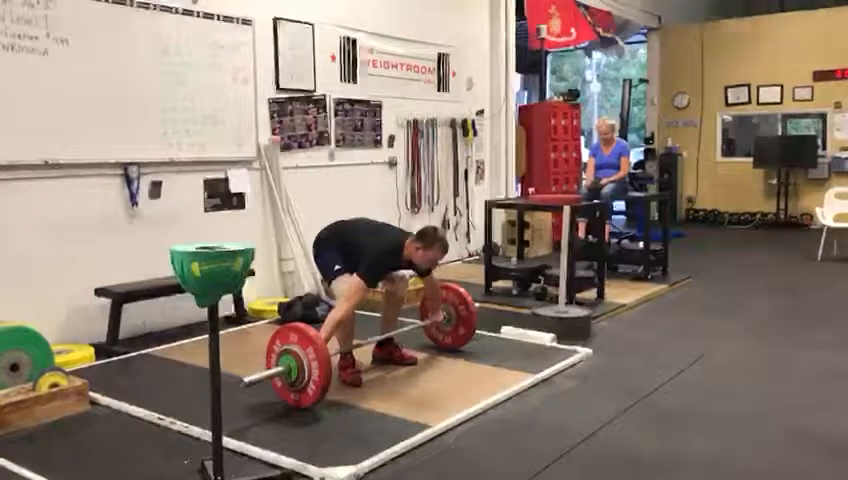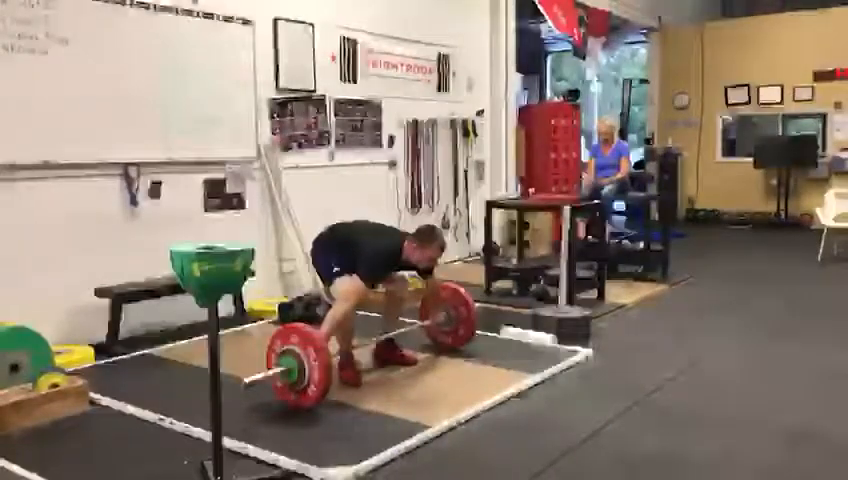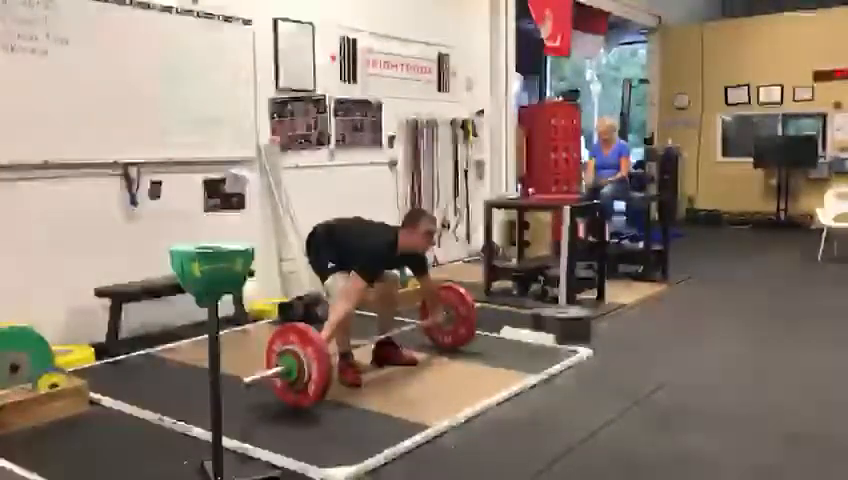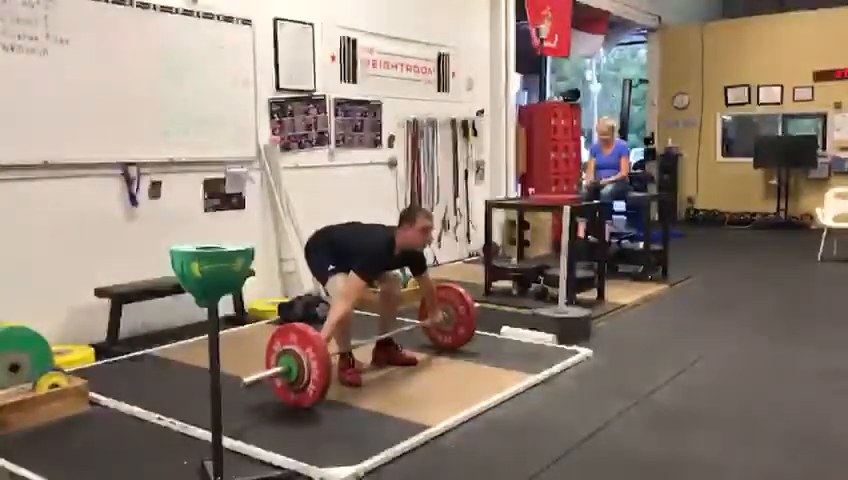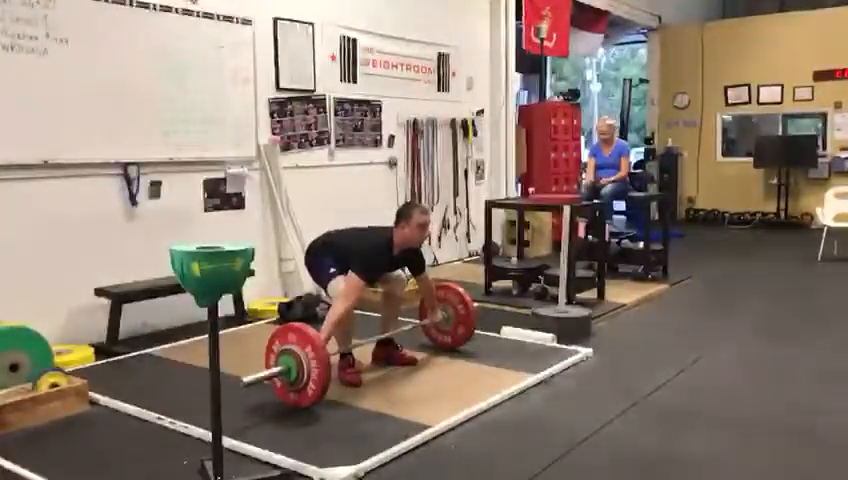
dt=1s
person 1, frame 1
left shoulder: (416, 250)
right shoulder: (383, 254)
left elbow: (430, 283)
right elbow: (349, 300)
left wrist: (437, 312)
left hip: (355, 244)
right hip: (329, 246)
left knee: (399, 282)
right knee: (348, 294)
left ankle: (385, 347)
right ankle: (346, 359)
person 1, frame 2
left shoulder: (418, 253)
right shoulder: (381, 255)
left elbow: (431, 283)
right elbow: (347, 302)
left hip: (355, 247)
right hip: (328, 249)
left knee: (399, 284)
right knee: (347, 295)
left ankle: (386, 347)
right ankle: (346, 360)
person 1, frame 3
left shoulder: (413, 251)
right shoulder: (378, 249)
left elbow: (427, 284)
right elbow: (349, 300)
left wrist: (436, 312)
right wrist: (322, 341)
left hip: (349, 244)
right hip: (323, 244)
left knee: (391, 282)
right knee: (343, 292)
left ankle: (384, 346)
right ankle: (345, 360)
person 1, frame 4
left shoulder: (413, 251)
right shoulder: (376, 249)
left elbow: (425, 283)
right elbow: (347, 299)
left wrist: (434, 312)
right wrist: (321, 341)
left hip: (349, 249)
right hip: (322, 250)
left knee: (392, 284)
right knee: (342, 294)
left ankle: (384, 347)
right ankle: (346, 360)
person 1, frame 5
left shoulder: (411, 250)
right shoulder: (374, 249)
left elbow: (424, 282)
right elbow: (346, 299)
left wrist: (434, 311)
right wrist: (320, 342)
left hip: (348, 254)
right hip: (321, 255)
left knee: (397, 282)
right knee: (345, 294)
left ankle: (385, 346)
right ankle: (346, 359)
